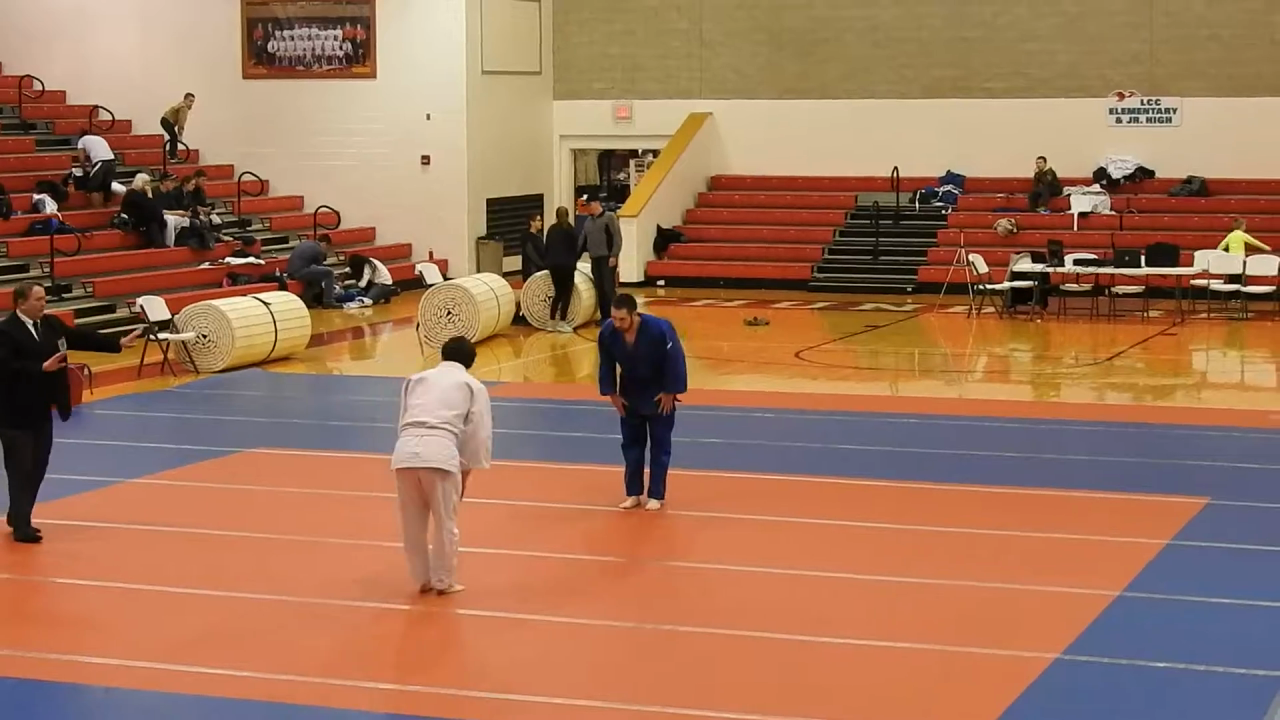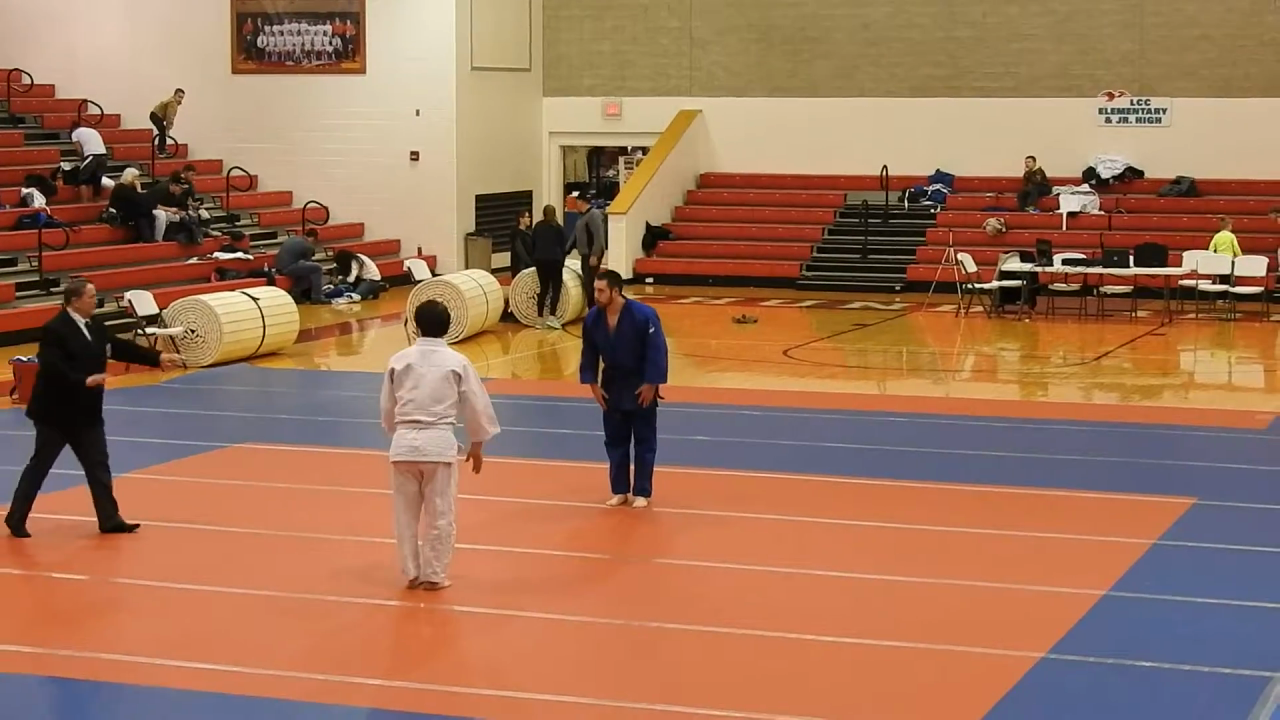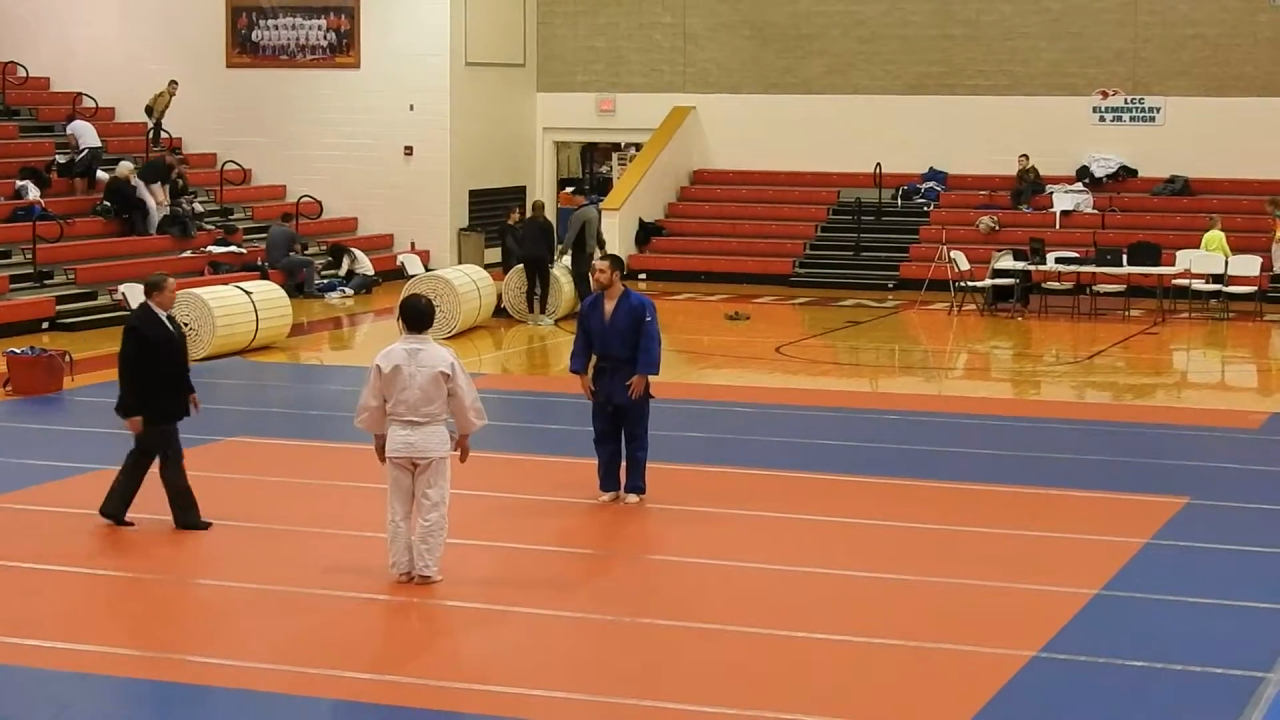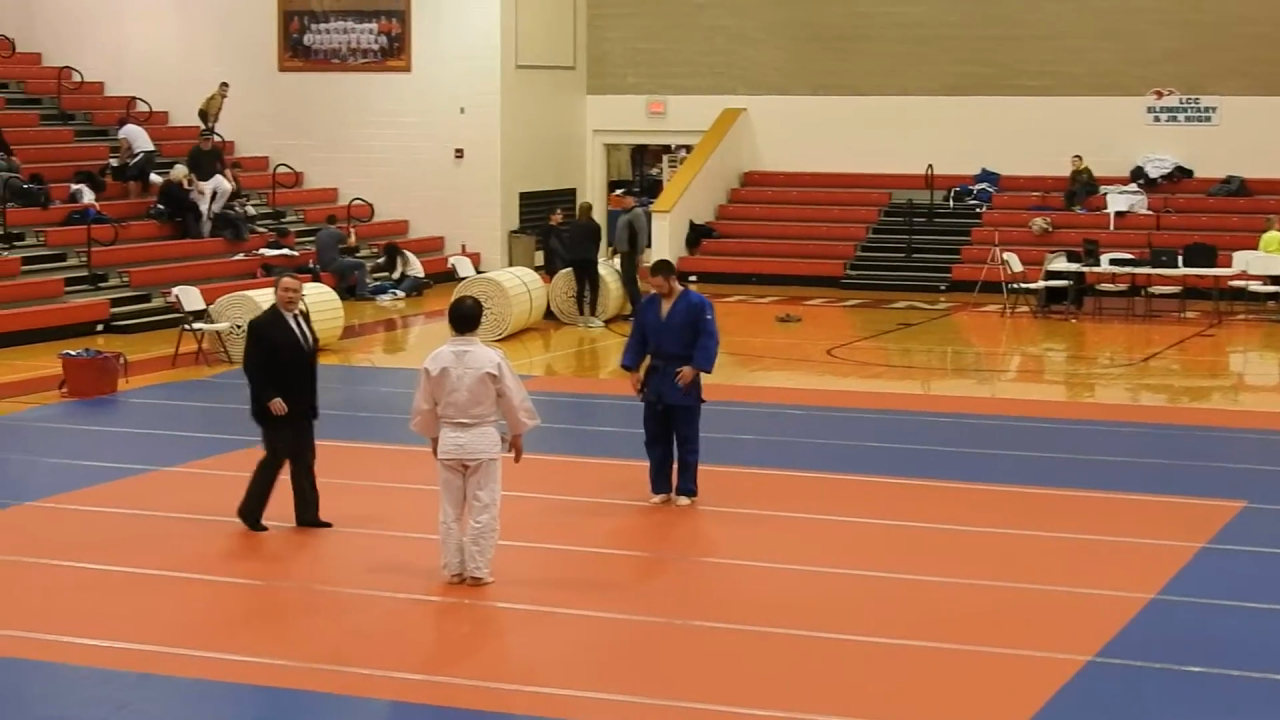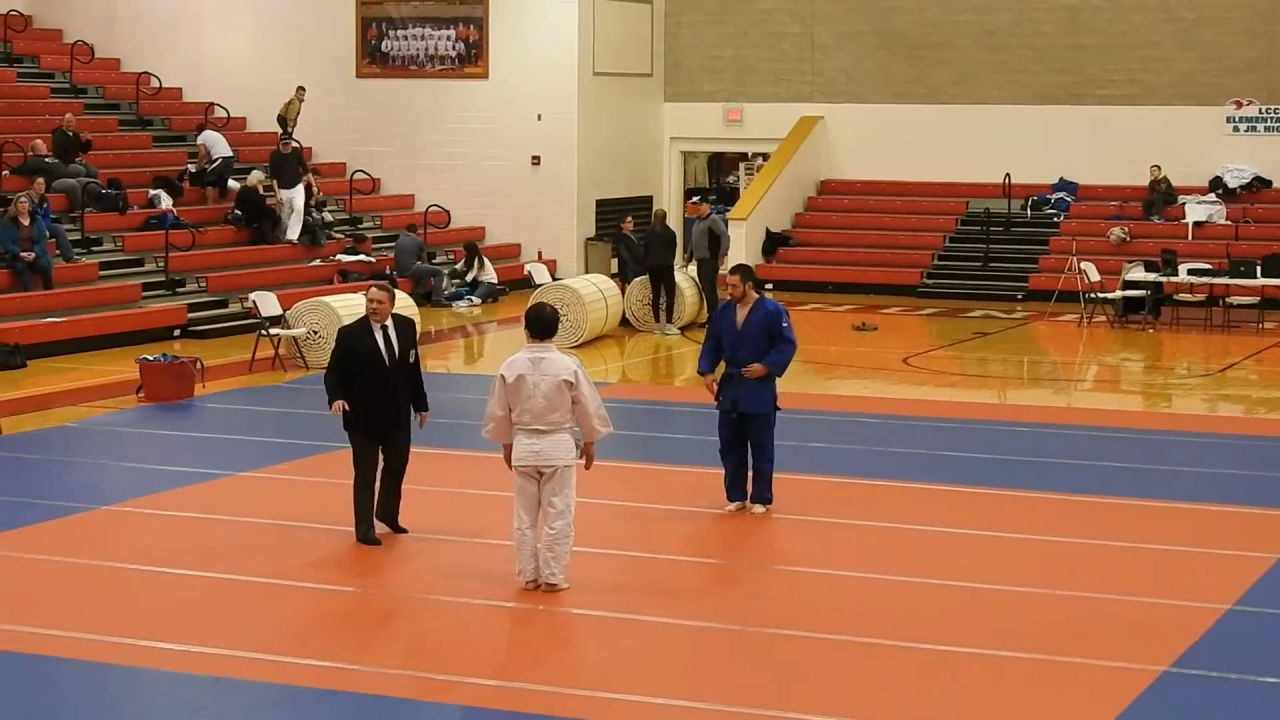
dt=0.7s
person 1, frame 1
left shoulder: (416, 379)
right shoulder: (473, 386)
right elbow: (478, 433)
right wrist: (466, 471)
left hip: (405, 449)
right hip: (440, 451)
left knee: (413, 523)
right knee: (445, 523)
left ankle: (424, 579)
right ankle: (443, 581)
person 1, frame 2
left shoulder: (399, 360)
right shoulder: (457, 361)
left elbow: (387, 408)
right elbow: (476, 406)
right wrist: (477, 444)
left hip: (404, 443)
right hip: (439, 443)
left knee: (405, 514)
right knee: (440, 515)
left ankle: (412, 573)
right ankle: (434, 575)
person 1, frame 3
left shoulder: (386, 357)
right shoulder: (445, 357)
left elbow: (372, 402)
right elbow: (464, 400)
left wrist: (379, 436)
right wrist: (464, 434)
left hip: (397, 438)
right hip: (433, 439)
left knee: (398, 509)
right knee: (432, 509)
left ankle: (402, 568)
right ankle: (426, 569)
person 1, frame 4
left shoulder: (435, 360)
right shoulder: (492, 358)
left elbow: (425, 405)
right elbow: (513, 399)
left wrist: (433, 437)
right wrist: (516, 434)
left hip: (449, 440)
right hip: (483, 440)
left knee: (450, 511)
right knee: (483, 510)
left ankle: (453, 569)
right ankle: (477, 570)
person 1, frame 5
left shoulder: (510, 366)
right shoulder: (569, 366)
left elbow: (499, 411)
right elbow: (587, 407)
left wrist: (506, 444)
right wrist: (589, 441)
left hip: (524, 446)
right hip: (558, 447)
left knee: (524, 516)
right knee: (558, 516)
left ankle: (529, 575)
right ankle: (552, 577)
person 2, frame 1
left shoulder: (51, 324)
left elbow: (80, 338)
left wrist: (118, 343)
right wrist: (42, 368)
left hip: (41, 410)
left knee: (38, 465)
right ankle: (21, 526)
person 2, frame 2
left shoulder: (94, 326)
right shoulder: (55, 330)
left elbow: (121, 348)
right elbow: (53, 370)
left wrist: (157, 358)
right wrist: (84, 382)
left hip: (86, 411)
right hip: (57, 411)
left knee: (98, 463)
right knee: (41, 464)
left ankle: (109, 519)
right ankle: (16, 517)
person 2, frame 3
left shoulder: (166, 317)
right shoulder: (139, 325)
right elbow: (128, 371)
left wrist: (188, 391)
right wrist: (133, 411)
left hip: (165, 402)
right hip: (151, 405)
left knee: (144, 455)
right knee: (172, 457)
left ankle: (113, 507)
right ankle: (186, 516)
person 2, frame 4
left shoulder: (302, 318)
right shoulder: (262, 325)
right elbow: (253, 367)
left wrist: (311, 398)
right wrist: (270, 397)
left hip: (301, 404)
right hip: (275, 405)
left knee: (305, 459)
right knee: (276, 457)
left ankle: (307, 514)
right ankle: (250, 510)
person 2, frame 5
left shoulder: (406, 326)
right shoulder: (349, 334)
left elbow: (413, 369)
right elbow: (333, 373)
left wrist: (420, 404)
right wrist: (337, 397)
left hip: (397, 413)
right hip: (363, 416)
left knee: (397, 465)
right knee: (365, 472)
left ankle: (388, 513)
right ankle: (364, 528)
person 3, frame 1
left shoulder: (659, 329)
right shoulder: (607, 332)
left elbow: (675, 362)
right elbow: (606, 365)
left wrist: (670, 392)
right wrist: (612, 394)
left hip: (658, 391)
right hip: (630, 390)
left knee: (660, 443)
right knee: (631, 441)
left ankle: (656, 494)
right ankle: (633, 492)
person 3, frame 2
left shoulder: (643, 315)
right shoulder: (593, 317)
left elbow: (657, 351)
right elbow: (589, 353)
left wrist: (651, 384)
right wrist: (593, 384)
left hip: (640, 385)
right hip: (612, 384)
left knee: (644, 441)
right knee: (615, 439)
left ankle: (641, 492)
right ankle: (620, 490)
person 3, frame 3
left shoulder: (640, 305)
right shoulder: (589, 305)
left elbow: (650, 342)
right elbow: (582, 342)
left wrist: (642, 375)
right wrist: (583, 373)
left hip: (631, 379)
right hip: (602, 377)
left knee: (635, 437)
right knee: (604, 436)
left ankle: (634, 489)
right ankle: (609, 486)
person 3, frame 4
left shoulder: (697, 304)
right shoulder: (647, 304)
left elbow: (709, 339)
right elbow: (637, 339)
left wrist: (694, 368)
right wrist: (633, 369)
left hip: (684, 379)
right hip: (655, 377)
left knee: (686, 439)
right knee: (655, 437)
left ankle: (686, 491)
right ankle: (661, 488)
person 3, frame 5
left shoulder: (772, 311)
right shoulder: (722, 311)
left elbow: (787, 345)
right elbow: (711, 344)
left wrist: (766, 367)
right wrist: (708, 371)
left hip: (759, 389)
right hip: (730, 386)
left knee: (761, 448)
right knee: (730, 445)
left ankle: (761, 498)
right ankle: (736, 496)
